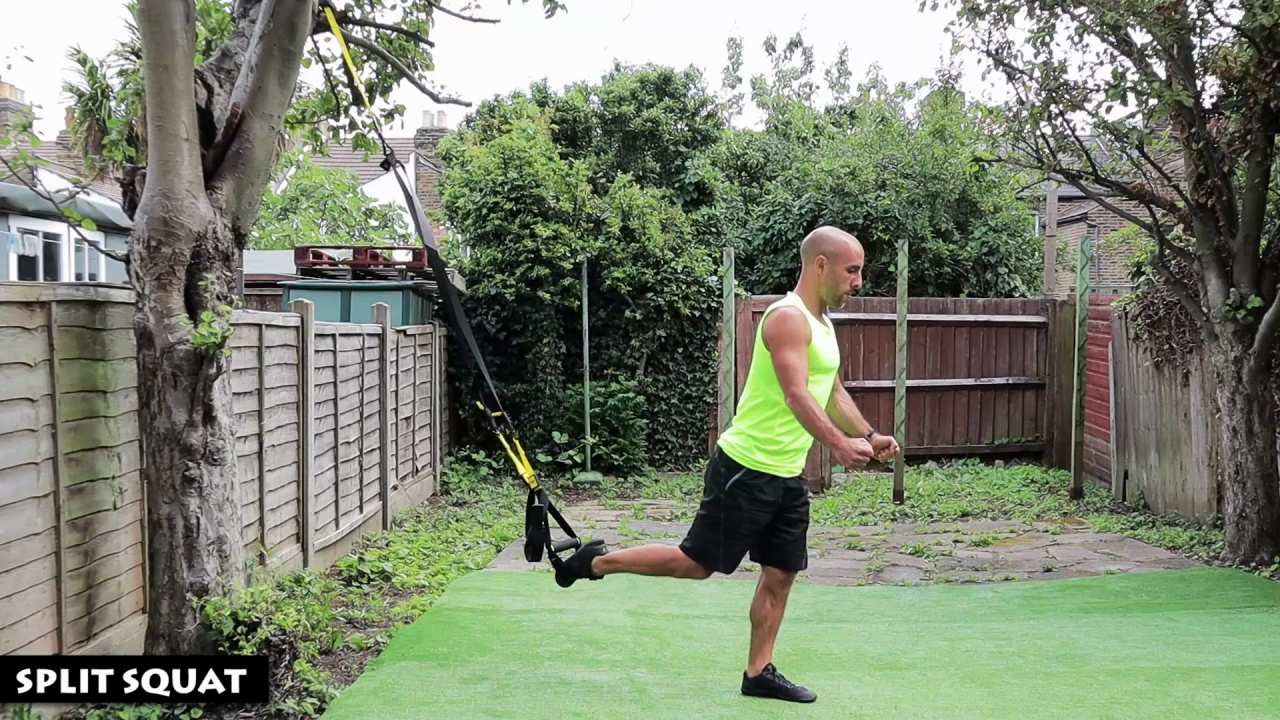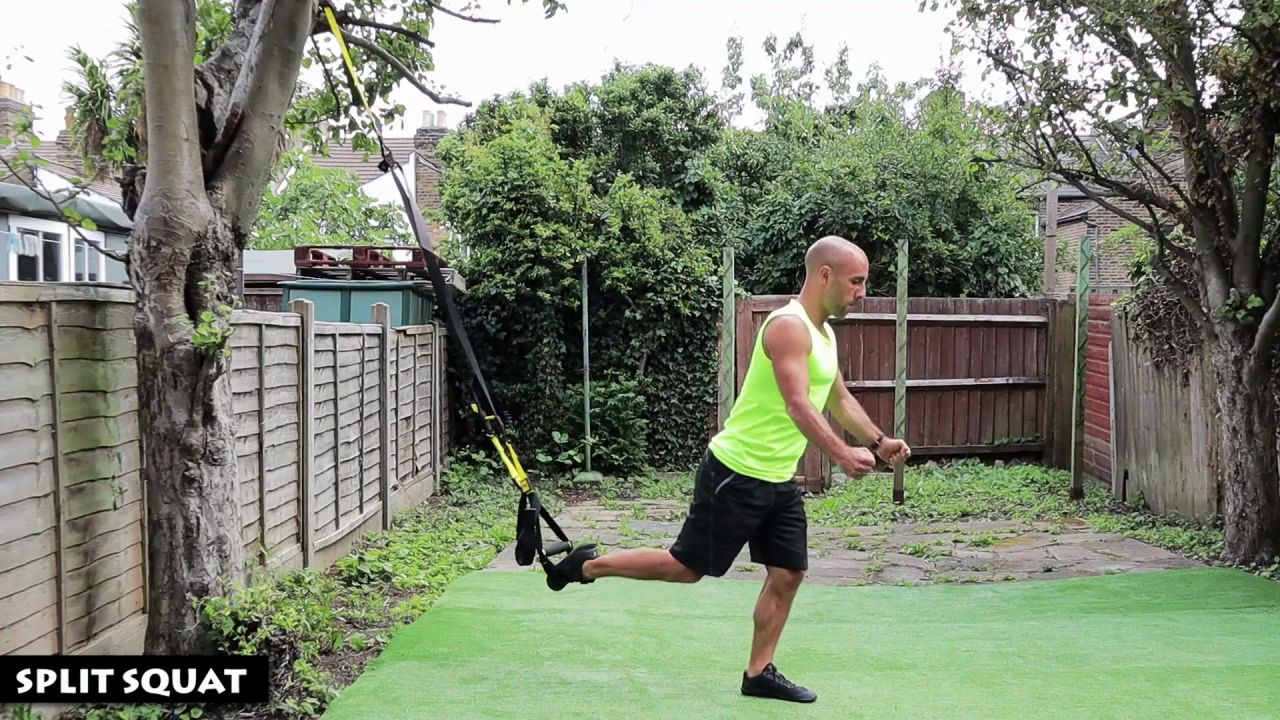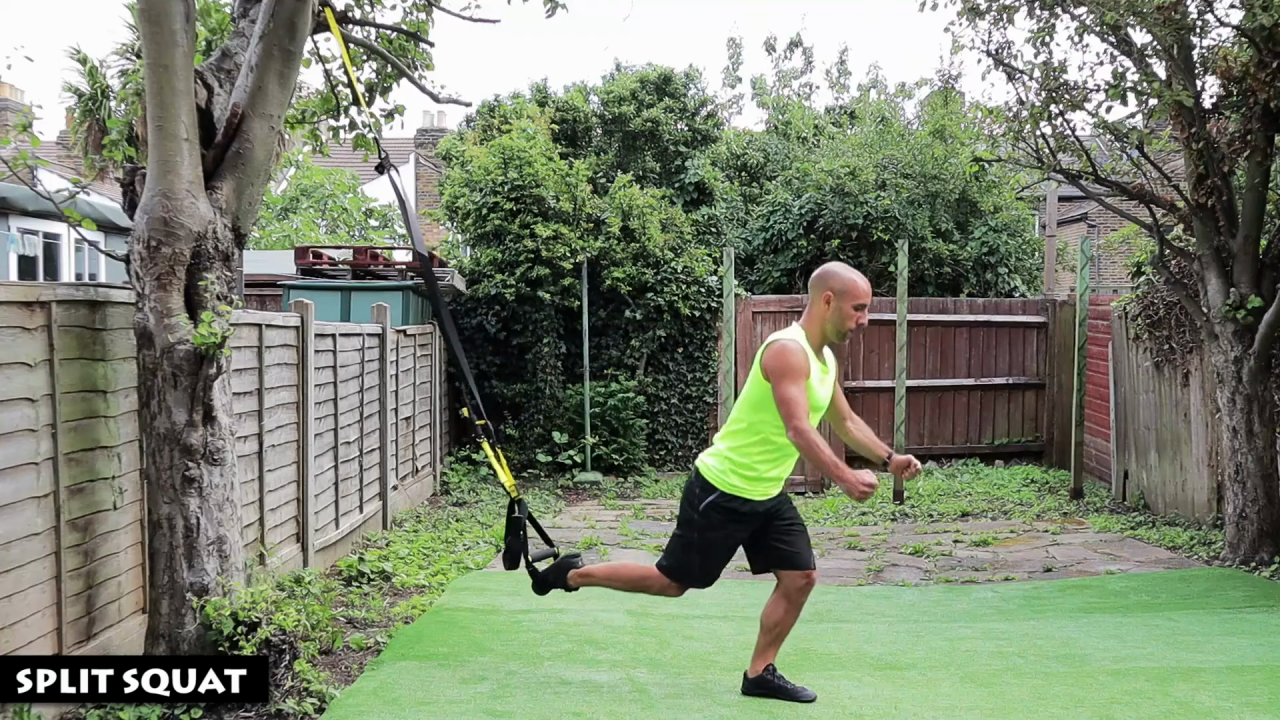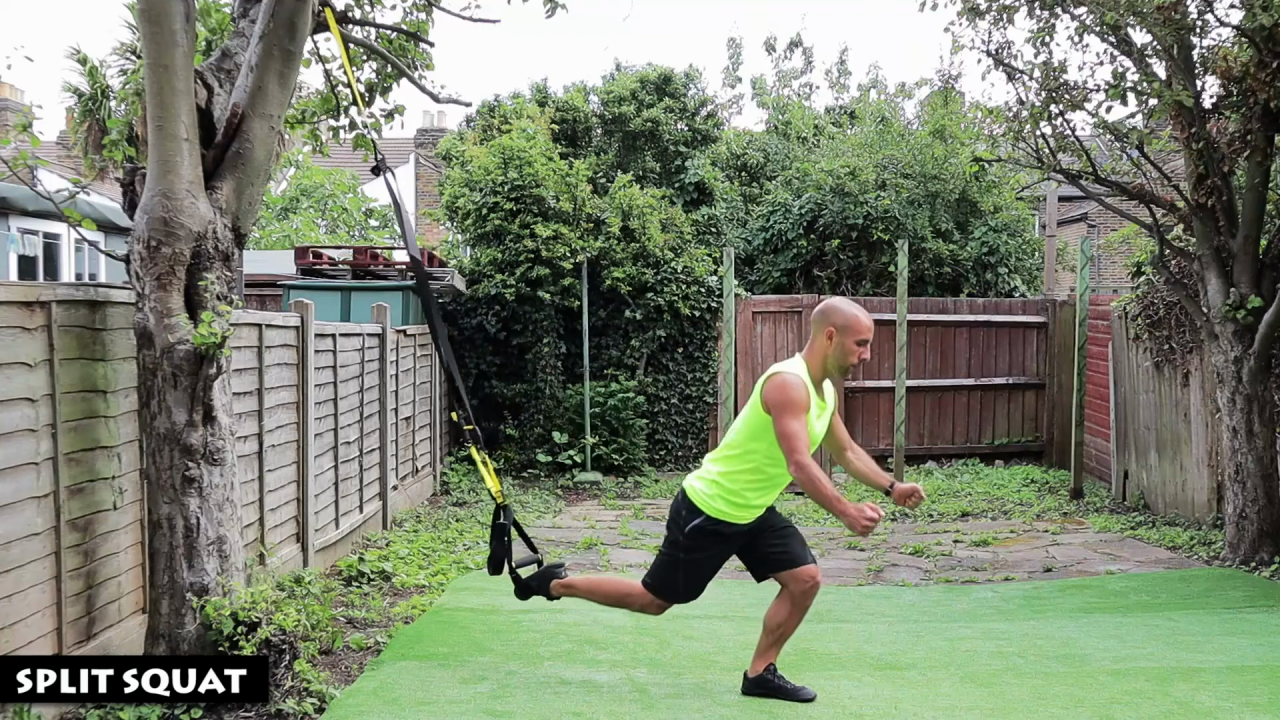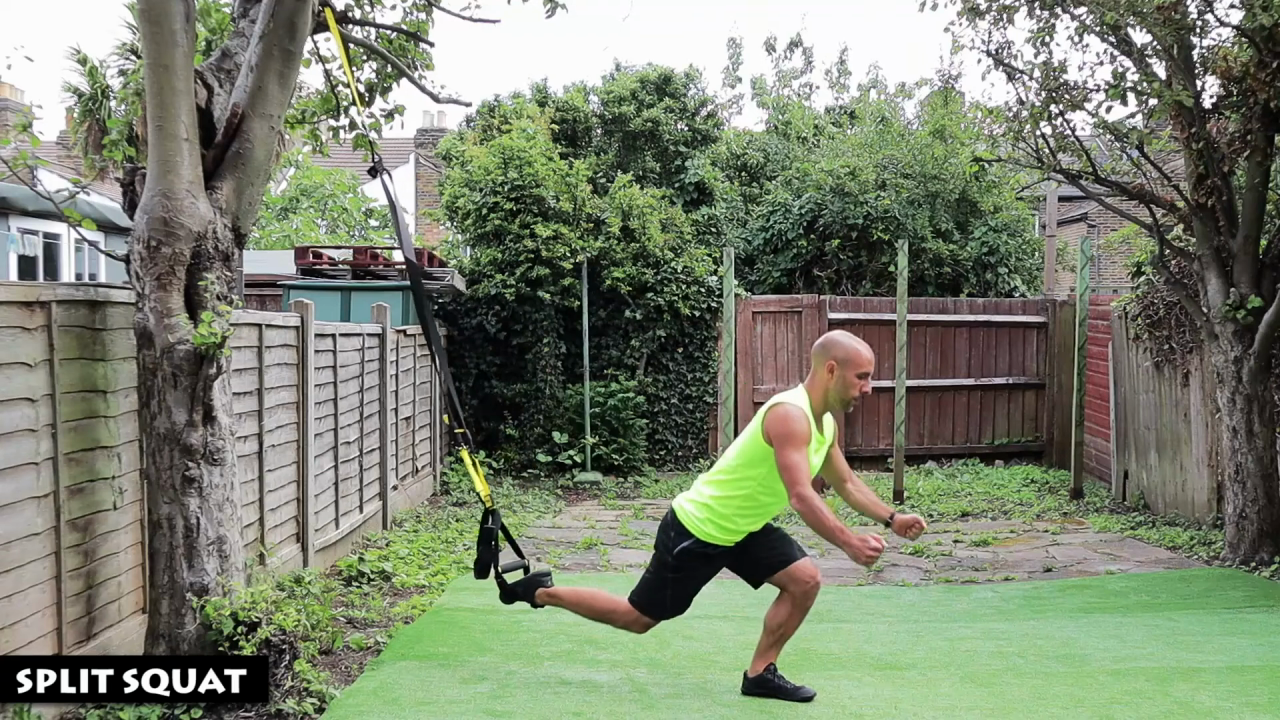
dt=0.2s
person 1, frame 1
left shoulder: (821, 323)
right shoulder: (788, 317)
left elbow: (834, 394)
right elbow: (796, 396)
left wrist: (868, 435)
right wrist: (839, 445)
left hip: (786, 474)
right hip: (747, 469)
left knee: (780, 576)
right knee: (695, 563)
left ankle: (759, 674)
right ankle: (596, 561)
person 1, frame 2
left shoulder: (823, 332)
right shoulder: (789, 325)
left elbow: (841, 400)
right elbow: (797, 405)
left wrist: (878, 441)
right wrist: (841, 454)
left hip: (778, 478)
right hip: (737, 474)
left knee: (787, 575)
right knee: (685, 567)
left ankle: (760, 673)
right ankle: (587, 565)
person 1, frame 3
left shoulder: (825, 358)
right shoulder: (787, 350)
left elbow: (846, 421)
right elbow: (797, 430)
left wrist: (889, 458)
right wrist: (844, 478)
left hip: (766, 493)
right hip: (723, 491)
left knee: (800, 578)
right knee: (670, 581)
left ankle: (760, 673)
right ankle: (572, 574)
person 1, frame 4
left shoulder: (825, 389)
right shoulder: (788, 383)
left elbow: (847, 452)
right elbow: (799, 464)
left wrist: (892, 487)
right wrist: (847, 512)
left hip: (752, 510)
right hip: (709, 510)
left knee: (805, 579)
right knee: (652, 599)
left ankle: (759, 674)
right ankle: (556, 582)
person 1, frame 5
left shoulder: (824, 421)
right shoulder: (790, 414)
left elbow: (846, 482)
right elbow: (800, 496)
left wrist: (891, 518)
right wrist: (850, 543)
left hip: (741, 528)
right hip: (698, 530)
left knee: (806, 580)
right knee: (636, 617)
left ankle: (760, 674)
right ankle: (542, 592)
